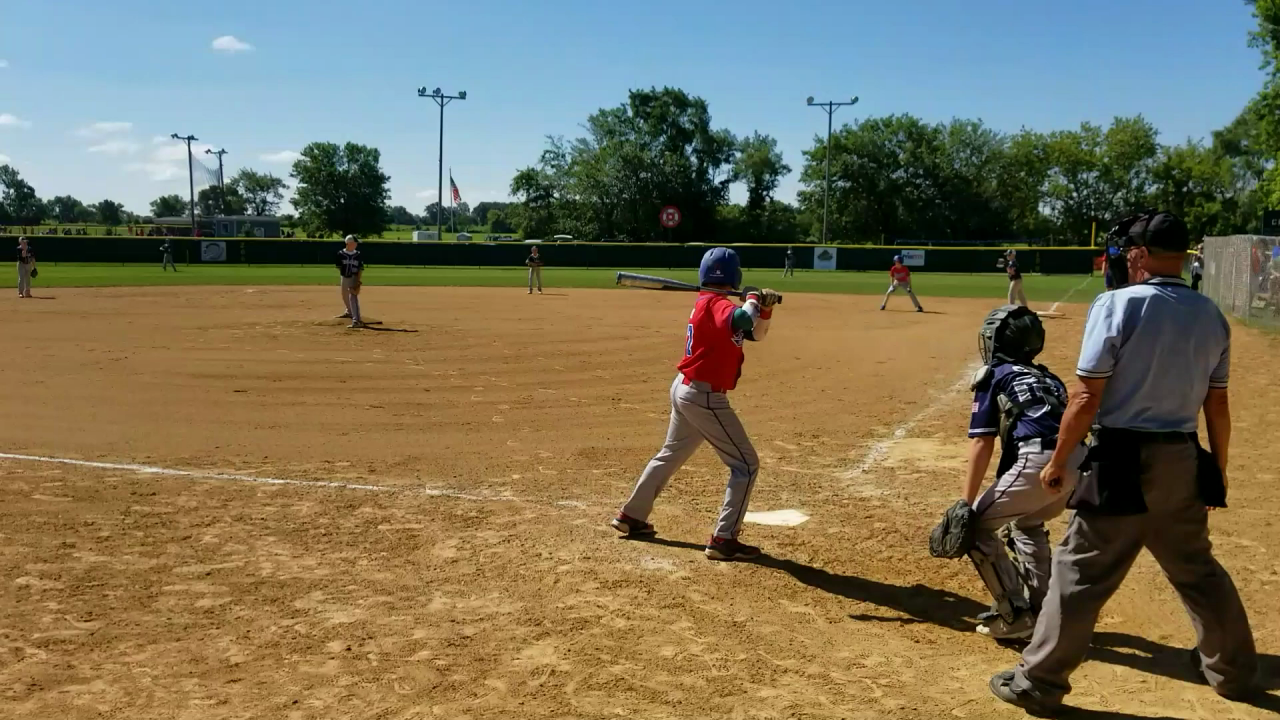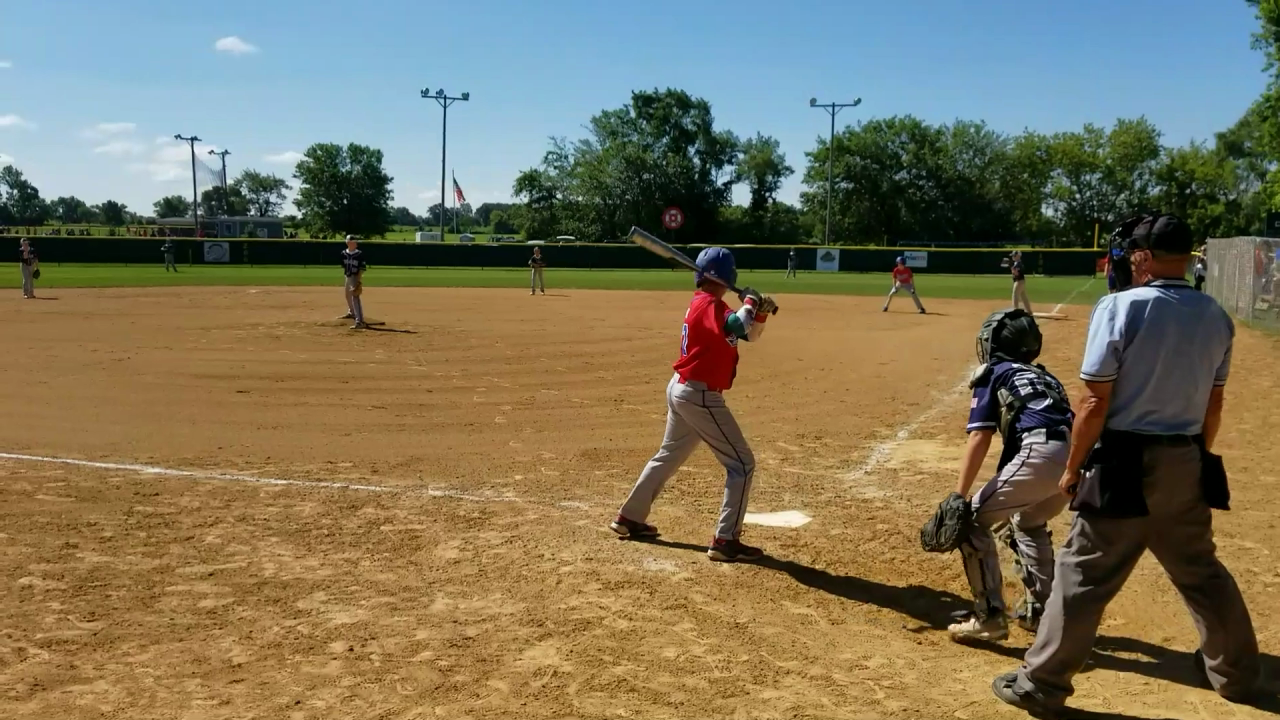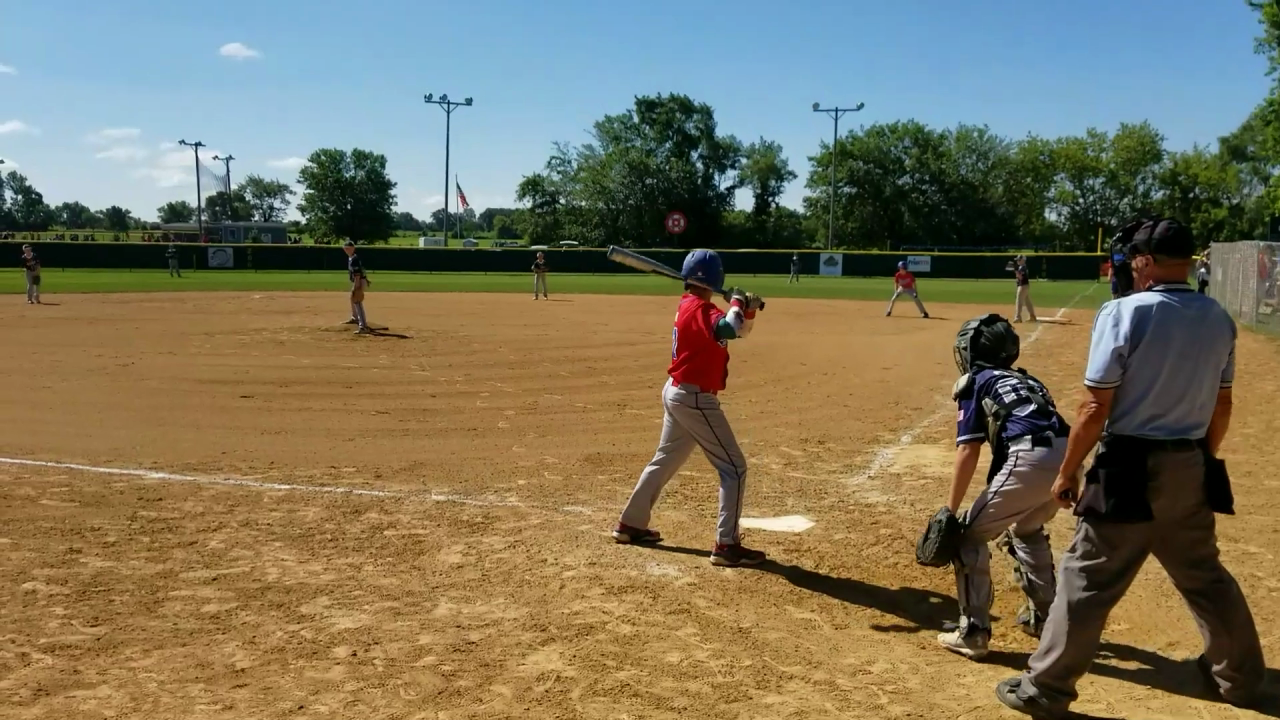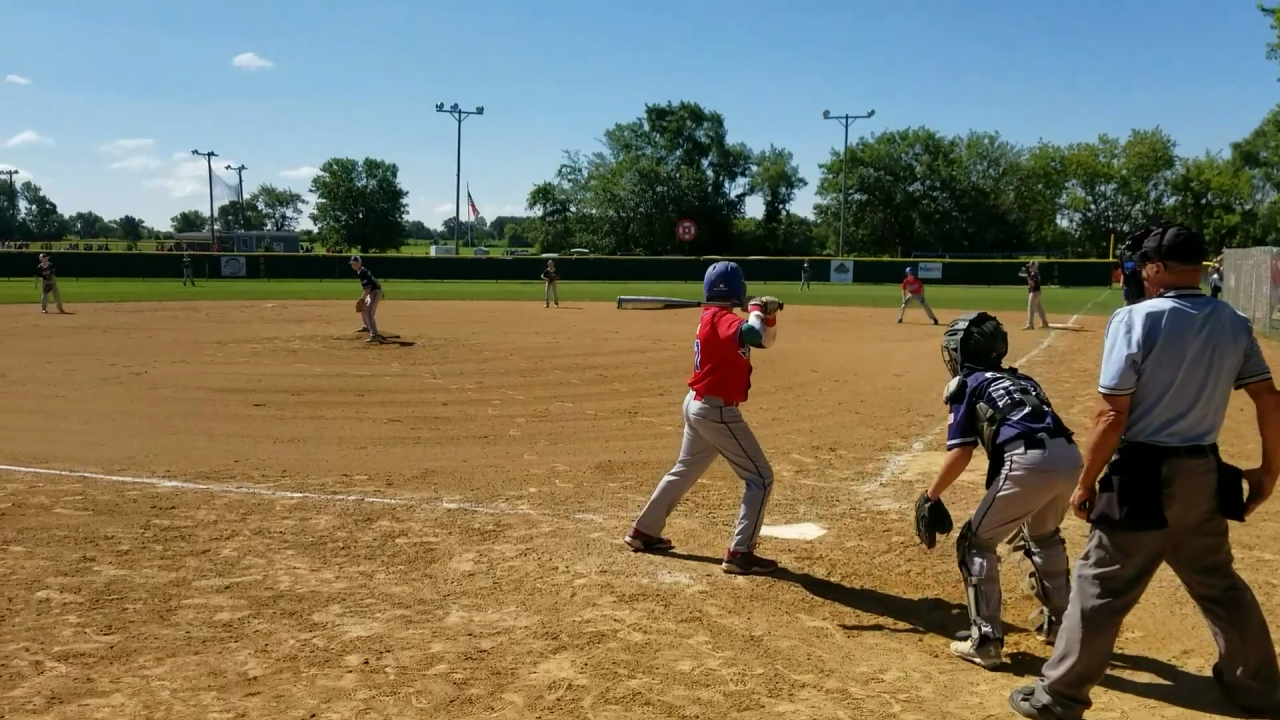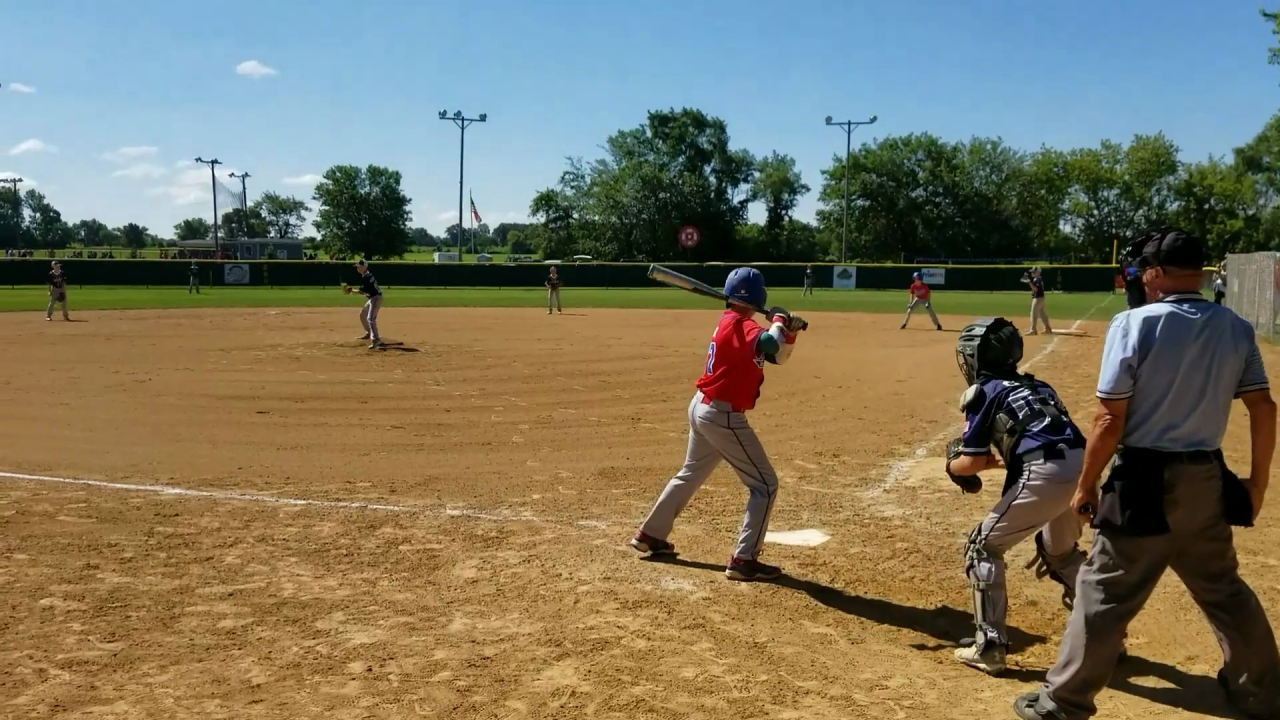
dt=0.3s
person 1, frame 1
left shoulder: (1116, 304)
right shoulder: (1210, 315)
left elbow: (1088, 397)
right elbow: (1217, 404)
left wrist: (1057, 459)
right wrist: (1218, 470)
left hip: (1122, 463)
right hip: (1184, 460)
left knee: (1079, 574)
right knee: (1198, 570)
left ankle: (1037, 683)
right ankle: (1232, 671)
person 1, frame 2
left shoulder: (1120, 307)
right shoulder: (1215, 316)
left elbow: (1096, 401)
right elbow: (1213, 403)
left wrist: (1074, 467)
left hip: (1125, 465)
right hip: (1187, 464)
left knee: (1082, 576)
right knee: (1202, 573)
left ankle: (1040, 685)
right ankle: (1235, 673)
person 1, frame 3
left shoulder: (1123, 312)
right shoulder: (1217, 318)
left elbow: (1096, 407)
right elbow: (1221, 403)
left wrist: (1067, 473)
left hip: (1131, 470)
right hip: (1191, 468)
left knee: (1086, 580)
right knee: (1206, 576)
right ankle: (1240, 676)
person 1, frame 4
left shoulder: (1136, 319)
right shoulder: (1233, 323)
left elbow: (1114, 416)
left wrist: (1086, 482)
left hip: (1144, 476)
right hip: (1204, 474)
left knee: (1100, 589)
right knee: (1219, 583)
person 1, frame 5
left shoulder: (1134, 324)
right shoulder: (1235, 328)
left elbow: (1110, 420)
left wrist: (1085, 486)
left hip: (1146, 482)
right hip: (1208, 480)
left knee: (1104, 593)
right knee: (1224, 589)
person 2, frame 1
left shoulder: (992, 376)
right shoulder: (1048, 378)
left elbow: (982, 444)
left wrist: (966, 504)
left hip: (1039, 461)
right hip: (1078, 461)
left knee: (975, 526)
right knee: (1025, 522)
left ankle: (1016, 614)
right ankle: (1040, 607)
person 2, frame 2
left shoulder: (992, 374)
right shoulder: (1045, 377)
left elbow: (979, 438)
left wrist: (959, 497)
left hip: (1041, 453)
left knee: (972, 520)
right knee: (1028, 522)
left ankle: (990, 614)
right ankle: (1042, 610)
person 2, frame 3
left shoulder: (975, 383)
right shoulder: (1028, 381)
left elbow: (969, 451)
left wrist: (950, 510)
left hip: (1031, 459)
right hip: (1067, 457)
left knee: (971, 534)
right knee: (1025, 529)
left ankle: (973, 632)
right ankle: (1044, 615)
person 2, frame 4
left shoulder: (966, 385)
right shoulder: (1022, 380)
left elbow: (959, 454)
left wrist: (929, 497)
left hip: (1029, 463)
right hip: (1069, 456)
left knee: (976, 542)
right knee: (1042, 534)
left ankle: (985, 641)
right ankle: (1059, 621)
person 2, frame 5
left shoulder: (984, 393)
right shoulder: (1038, 387)
left elbow: (972, 462)
left wrist: (951, 463)
right wrist: (1004, 460)
left hip: (1046, 475)
right hip: (1082, 468)
left knee: (984, 548)
right knee: (1062, 551)
left ankle: (991, 647)
person 3, frame 1
left shoulder: (708, 304)
right shoulder: (716, 304)
left elbow: (755, 333)
right elbow: (743, 318)
left wrist: (766, 308)
right wrist: (754, 298)
left hip: (684, 389)
right hip: (704, 396)
left knee: (670, 455)
right knee: (746, 463)
left ankle: (631, 515)
right ankle: (723, 540)
person 3, frame 2
left shoulder: (703, 303)
right shoulder: (710, 305)
left elbow: (748, 334)
right elbow: (737, 326)
left wrist: (761, 312)
right wrist: (750, 302)
left hip: (680, 389)
right hip: (700, 395)
left knee: (668, 456)
right knee: (742, 463)
left ankle: (629, 518)
right ankle: (725, 541)
person 3, frame 3
left shoulder: (692, 306)
right shoulder: (700, 307)
left elbow: (741, 331)
right elbow: (728, 330)
left wrist: (748, 308)
right wrist: (737, 302)
left hip: (677, 393)
right hip: (695, 398)
left knee: (665, 460)
right knee: (733, 467)
left ankle: (630, 524)
right ankle: (726, 545)
person 3, frame 4
left shoulder: (715, 318)
right shoulder: (722, 319)
left elbow: (765, 340)
right elbow: (753, 334)
left wrist: (769, 315)
right wrist: (757, 309)
left hip: (697, 405)
right hip: (717, 411)
left knee: (684, 471)
right knee: (760, 477)
left ankle: (644, 531)
right ankle: (739, 553)
person 3, frame 5
left shoulder: (731, 323)
right shoulder: (740, 325)
left elbow: (777, 356)
right elbow: (769, 344)
left wrist: (790, 332)
right wrist: (780, 321)
left hip: (702, 408)
right hip: (723, 416)
left knee: (690, 475)
right knee: (765, 484)
left ankle: (650, 534)
right ankle: (744, 560)
